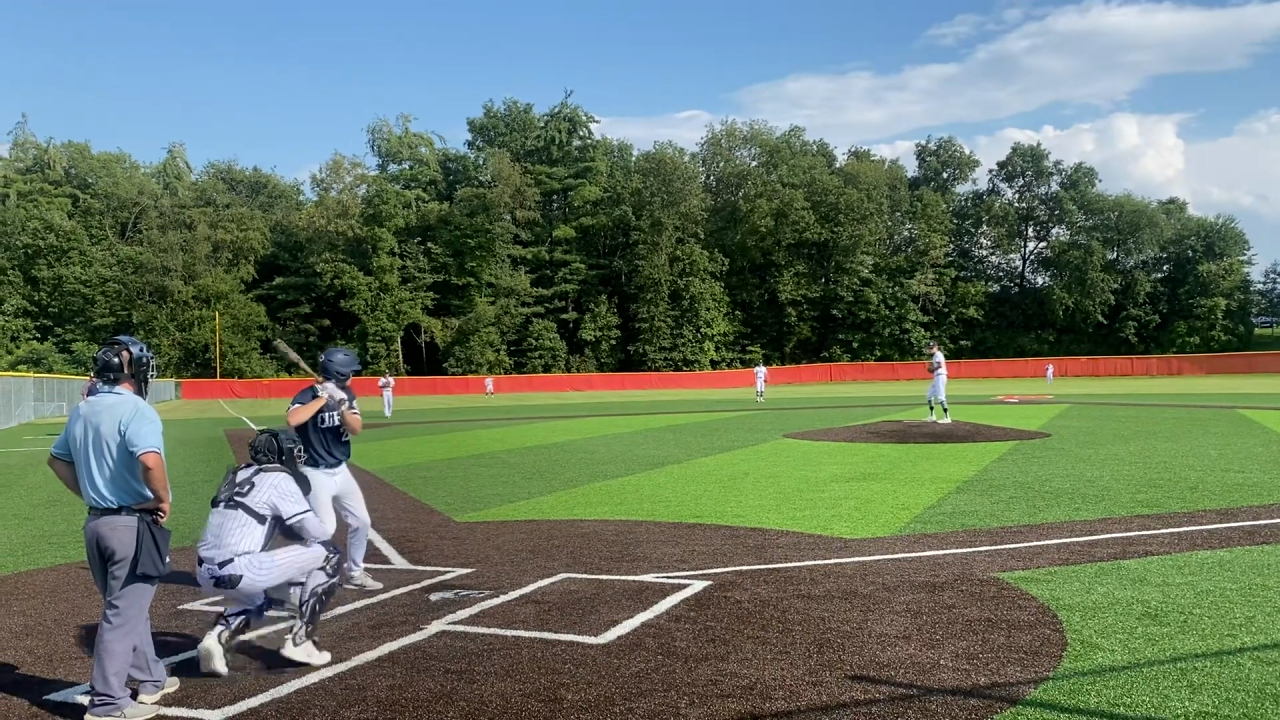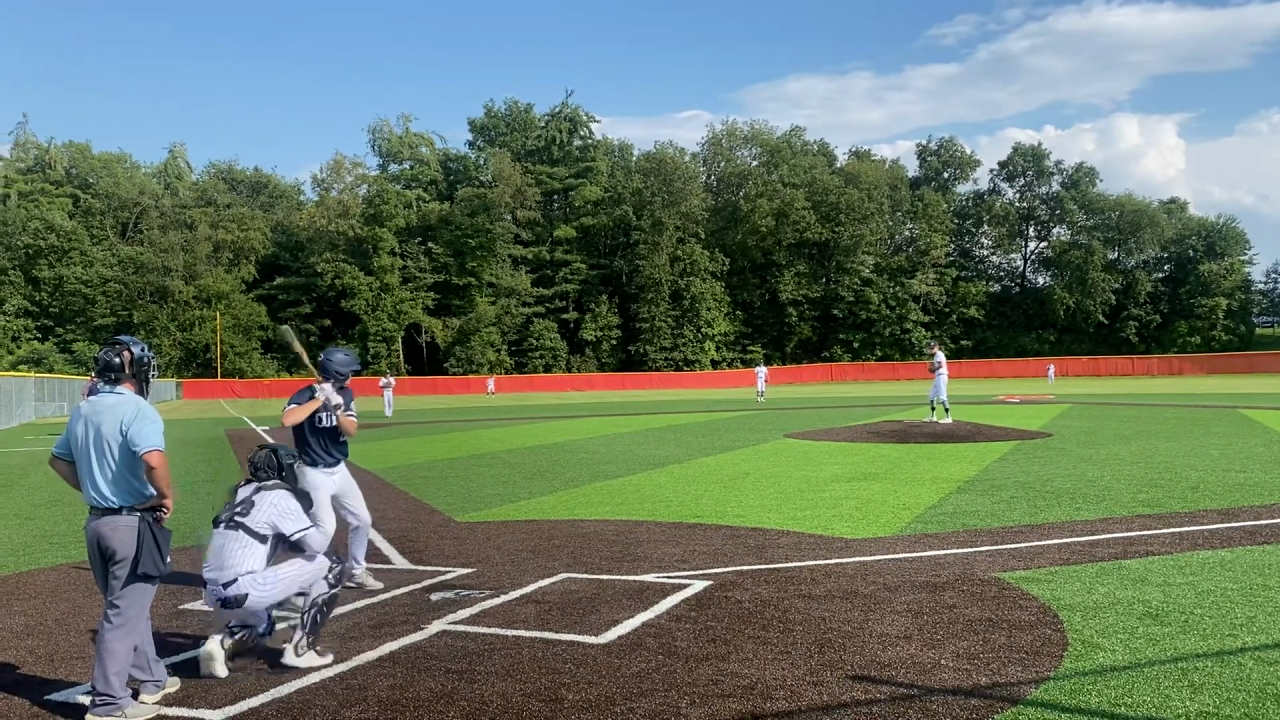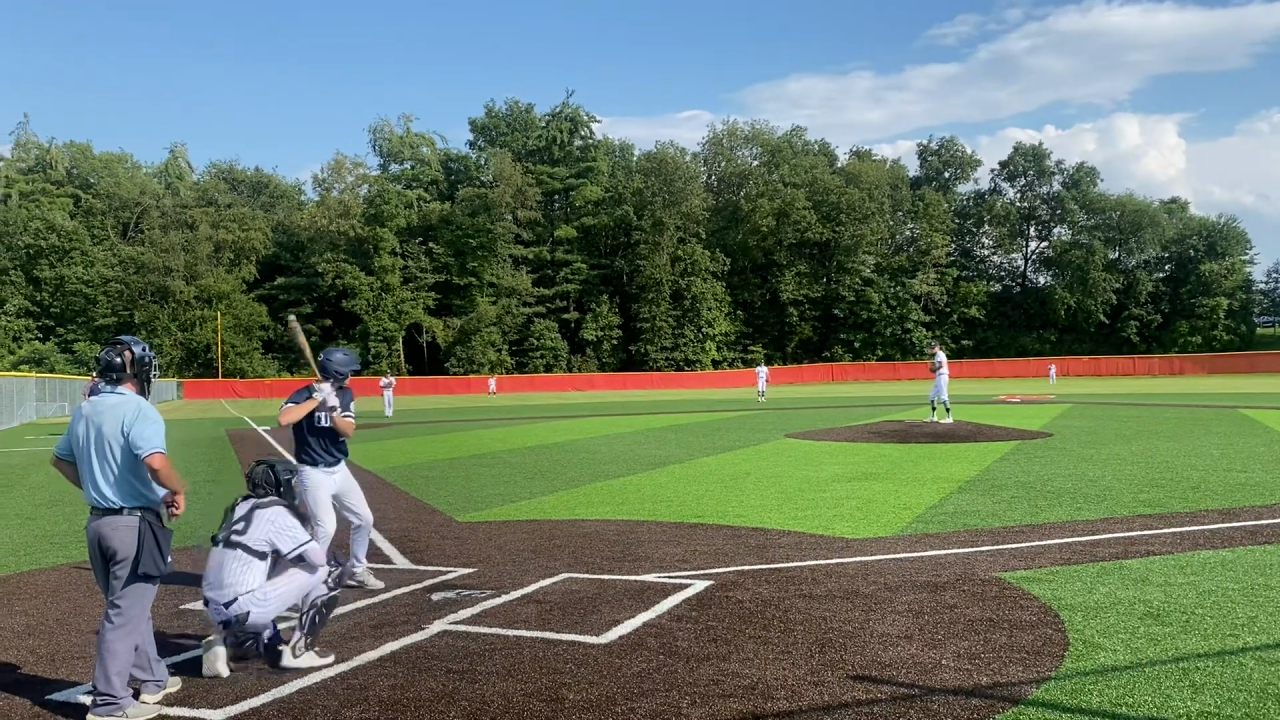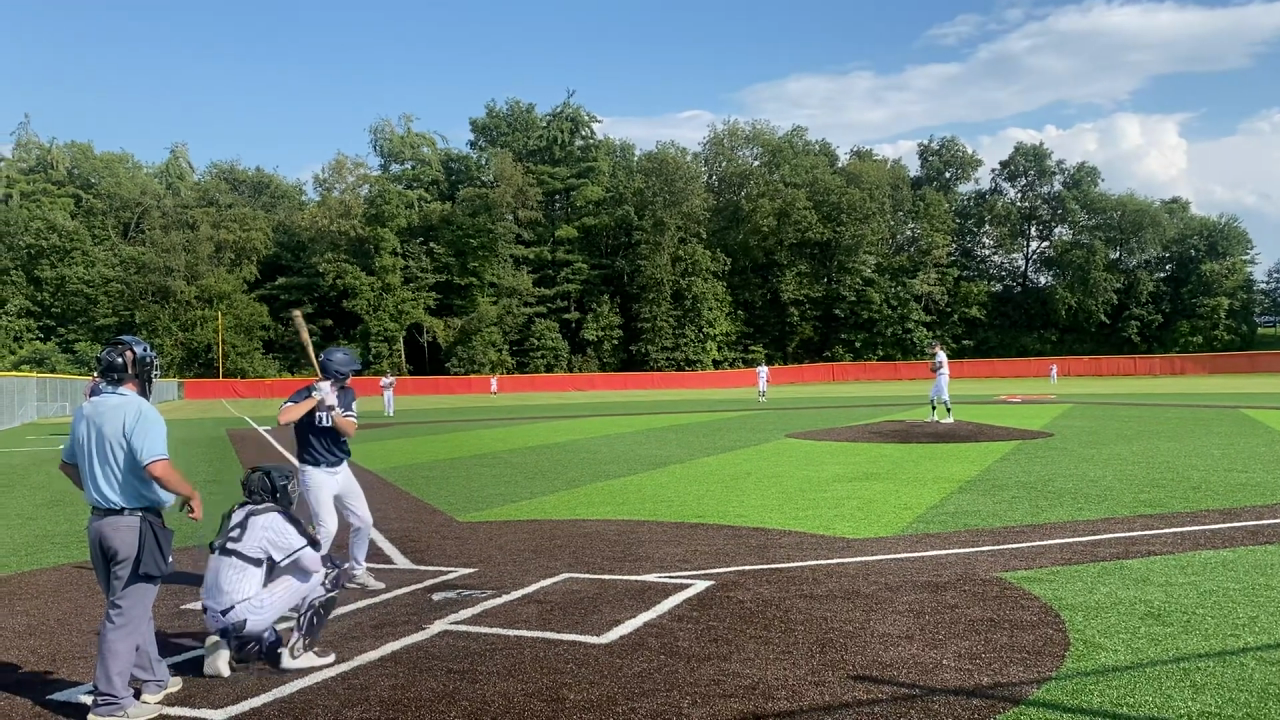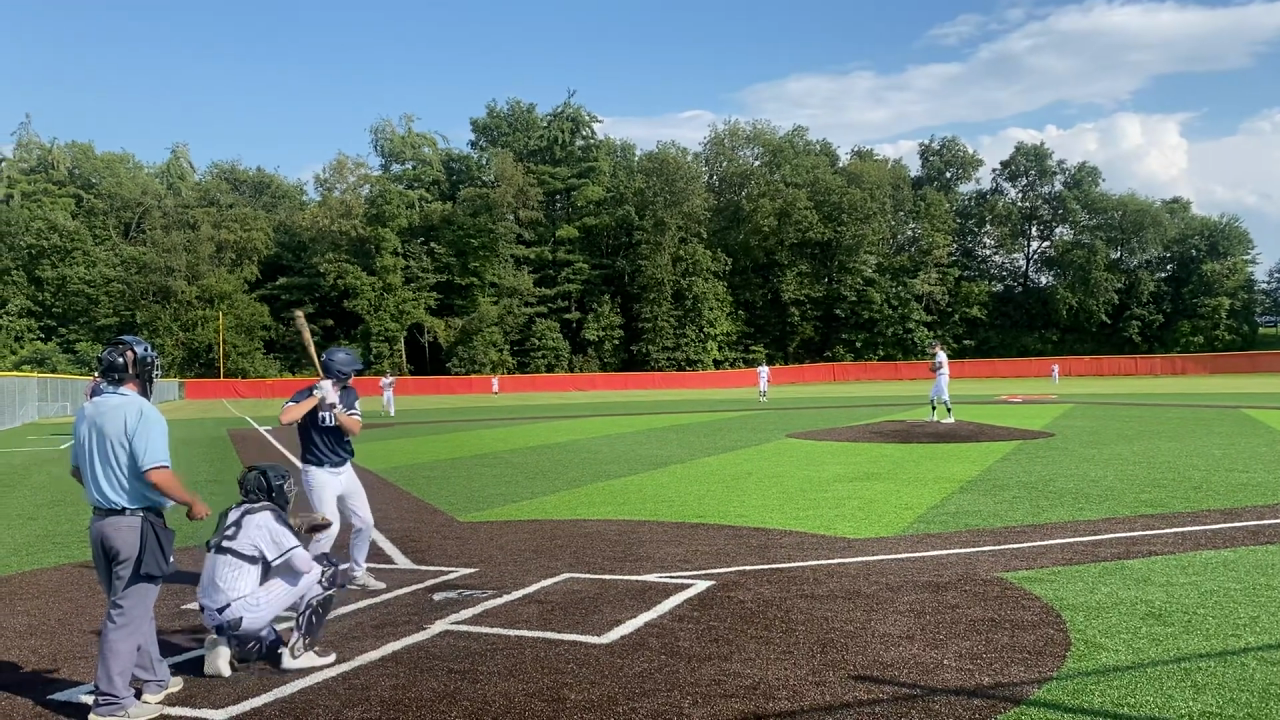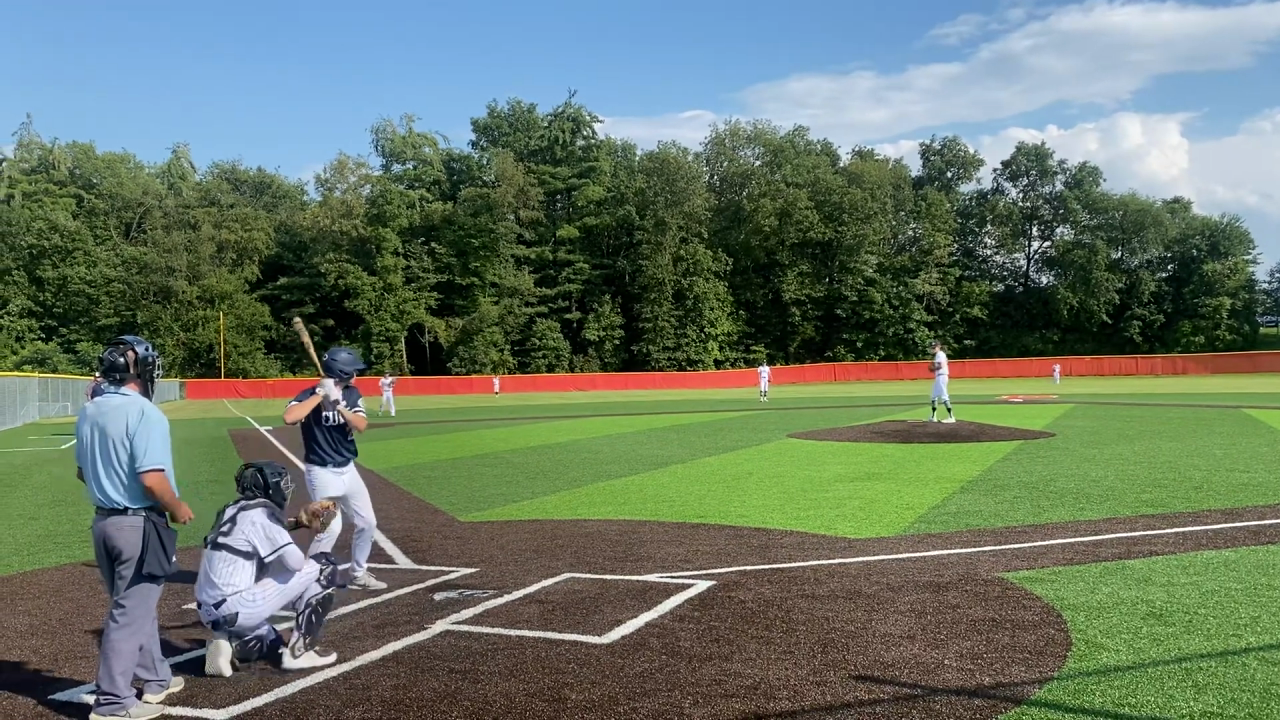
dt=0.1s
person 1, frame 1
left shoulder: (81, 411)
right shoulder: (136, 410)
left elbow: (57, 459)
right elbow: (150, 460)
right wrist: (163, 498)
left hip: (96, 522)
right hip: (132, 524)
left knee: (128, 606)
right knee: (124, 613)
left ankle: (151, 679)
person 1, frame 2
left shoulder: (82, 411)
right shoulder: (137, 410)
left elbow: (59, 459)
right elbow: (153, 459)
right wrist: (166, 495)
left hip: (97, 522)
right hip: (133, 524)
left knee: (129, 606)
right knee: (124, 613)
left ankle: (151, 679)
person 1, frame 3
left shoulder: (84, 411)
right shoulder: (139, 410)
left elbow: (61, 460)
right elbow: (155, 461)
right wrist: (178, 490)
left hip: (98, 521)
right hip: (134, 524)
left knee: (130, 606)
right knee: (125, 613)
left ankle: (152, 680)
person 1, frame 4
left shoulder: (85, 411)
right shoulder: (140, 411)
left elbow: (68, 464)
right elbow: (157, 468)
right wrist: (191, 495)
left hip: (99, 522)
right hip: (136, 525)
left knee: (132, 606)
right knee: (127, 613)
left ankle: (153, 679)
person 1, frame 5
left shoulder: (87, 412)
right shoulder: (143, 413)
left elbow: (78, 470)
right elbow: (157, 476)
right wrist: (194, 503)
left hip: (101, 521)
right hip: (137, 525)
left knee: (136, 605)
right knee: (128, 613)
left ankle: (154, 678)
person 1, frame 6
left shoulder: (89, 411)
right shoulder: (144, 412)
left elbow: (84, 471)
right elbow: (151, 479)
right wrist: (179, 508)
left hip: (104, 521)
right hip: (140, 525)
left knee: (137, 605)
right knee: (130, 612)
left ankle: (155, 679)
person 2, frame 1
left shoulder: (346, 394)
right shoulder: (308, 395)
left elbow: (356, 429)
right elbow: (292, 420)
left wrist: (342, 406)
right wrist: (323, 397)
left hip: (340, 471)
right hip: (314, 474)
left knee: (361, 521)
right knee: (325, 528)
left ankle: (354, 574)
person 2, frame 2
left shoulder: (345, 394)
right shoulder: (305, 395)
left elbow: (351, 431)
right elbow: (287, 420)
left wrist: (338, 410)
right wrist: (319, 399)
left hip: (339, 470)
right hip: (313, 473)
left knee: (362, 520)
right knee: (325, 528)
left ankle: (356, 573)
person 2, frame 3
left shoulder: (345, 394)
right shoulder: (304, 394)
left elbow: (348, 432)
right elbow: (283, 419)
left wrist: (334, 411)
right wrist: (317, 398)
left hip: (339, 469)
right hip: (313, 473)
left knee: (363, 518)
right knee: (325, 528)
left ankle: (358, 571)
person 2, frame 4
left shoulder: (347, 394)
right shoulder: (305, 394)
left elbow: (350, 431)
right elbow: (283, 418)
left wrist: (333, 410)
right wrist: (316, 397)
left hip: (341, 470)
right hip: (315, 473)
left knee: (363, 521)
right knee: (327, 528)
left ankle: (357, 574)
person 2, frame 5
left shoulder: (350, 394)
right shoulder: (307, 395)
left elbow: (355, 429)
right elbow: (284, 418)
left wrist: (335, 407)
right wrist: (317, 396)
left hip: (345, 470)
right hip: (319, 473)
left knee: (364, 522)
right knee: (329, 528)
left ankle: (357, 575)
person 2, frame 6
left shoulder: (352, 393)
right shoulder: (310, 394)
left elbow: (361, 426)
right elbow: (289, 417)
left wrist: (338, 404)
right wrist: (320, 394)
left hip: (348, 470)
right hip: (322, 473)
left knee: (367, 523)
right knee: (331, 528)
left ankle: (359, 575)
person 3, frame 1
left shoulder: (240, 474)
right shoulder: (280, 478)
right elbow: (317, 532)
left hip: (208, 572)
right hip: (236, 570)
left knee: (256, 597)
right knee: (327, 556)
left ankle: (218, 637)
right ankle: (299, 640)
person 3, frame 2
left shoulder: (242, 491)
right shoulder: (280, 495)
right elbow: (318, 545)
left hip: (214, 592)
right hip: (241, 589)
left knee: (261, 622)
right knee: (331, 566)
left ankle: (221, 642)
right ankle: (301, 649)
person 3, frame 3
left shoulder: (241, 507)
right shoulder: (277, 512)
right elbow: (318, 557)
left hip: (216, 609)
right hip: (242, 607)
left knee: (269, 641)
right knee: (330, 570)
left ankle: (223, 642)
right ankle: (299, 650)
person 3, frame 4
left shoulder: (237, 514)
right shoulder: (272, 518)
right elbow: (313, 564)
left hip: (215, 617)
right hip: (241, 615)
left knee: (270, 645)
right knee: (328, 570)
left ankle: (225, 644)
right ankle: (298, 651)
person 3, frame 5
left shoulder: (236, 513)
right shoulder: (266, 516)
right elbow: (303, 565)
left hip: (214, 615)
right hip: (237, 612)
left knee: (273, 643)
right knee: (325, 569)
left ankle: (228, 644)
right ankle: (298, 651)
person 3, frame 6
left shoulder: (234, 510)
right shoulder: (261, 513)
right elbow: (296, 562)
left hip: (210, 612)
right hip: (235, 608)
left knee: (273, 643)
right knee: (324, 568)
left ankle: (228, 643)
right ankle: (299, 651)
